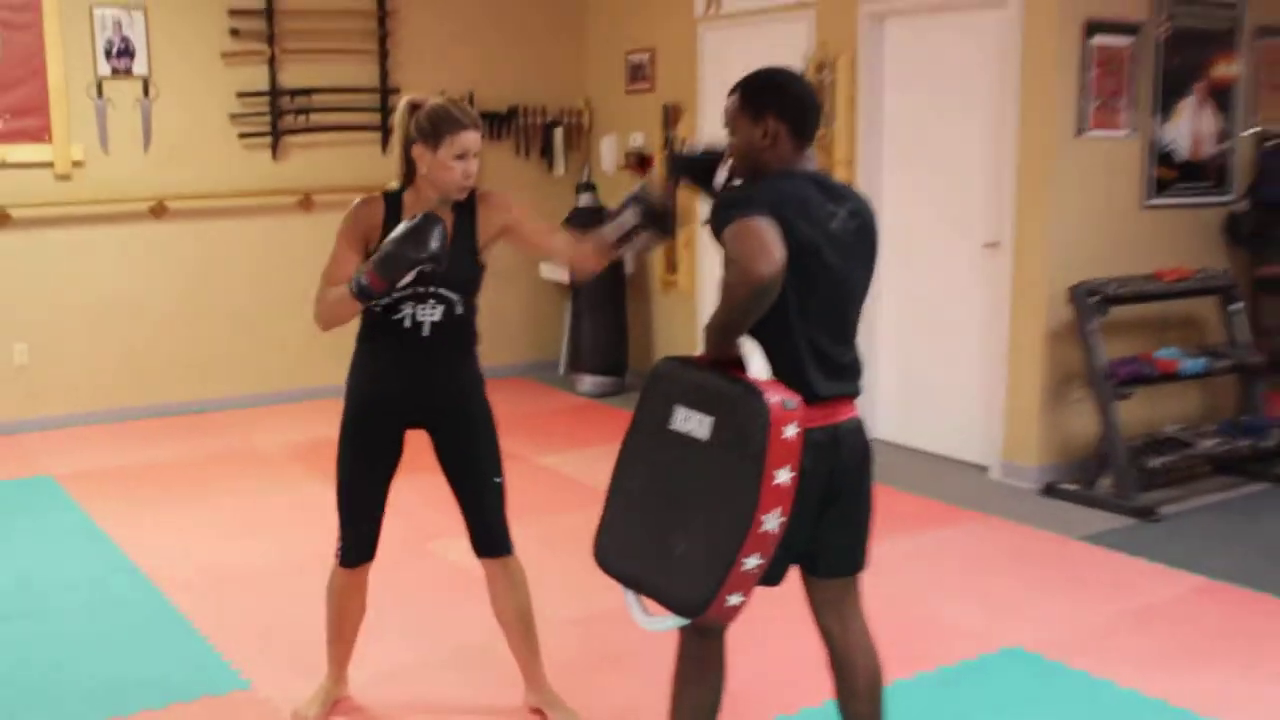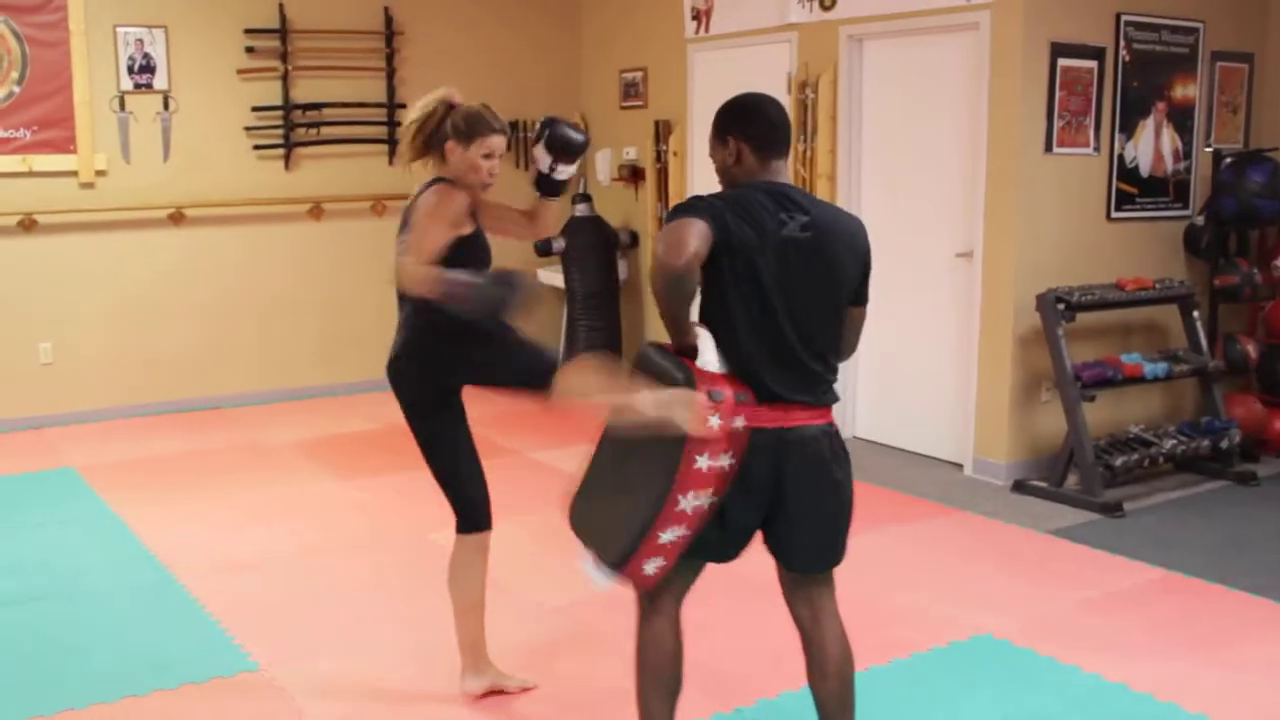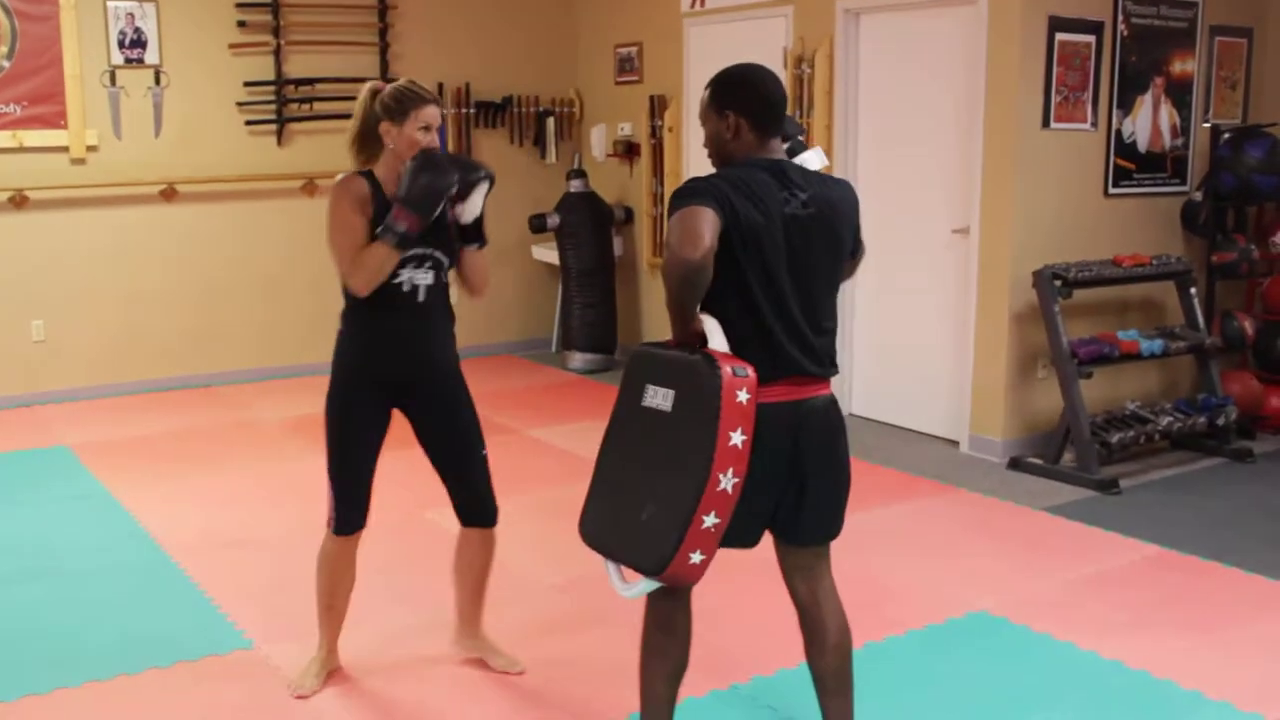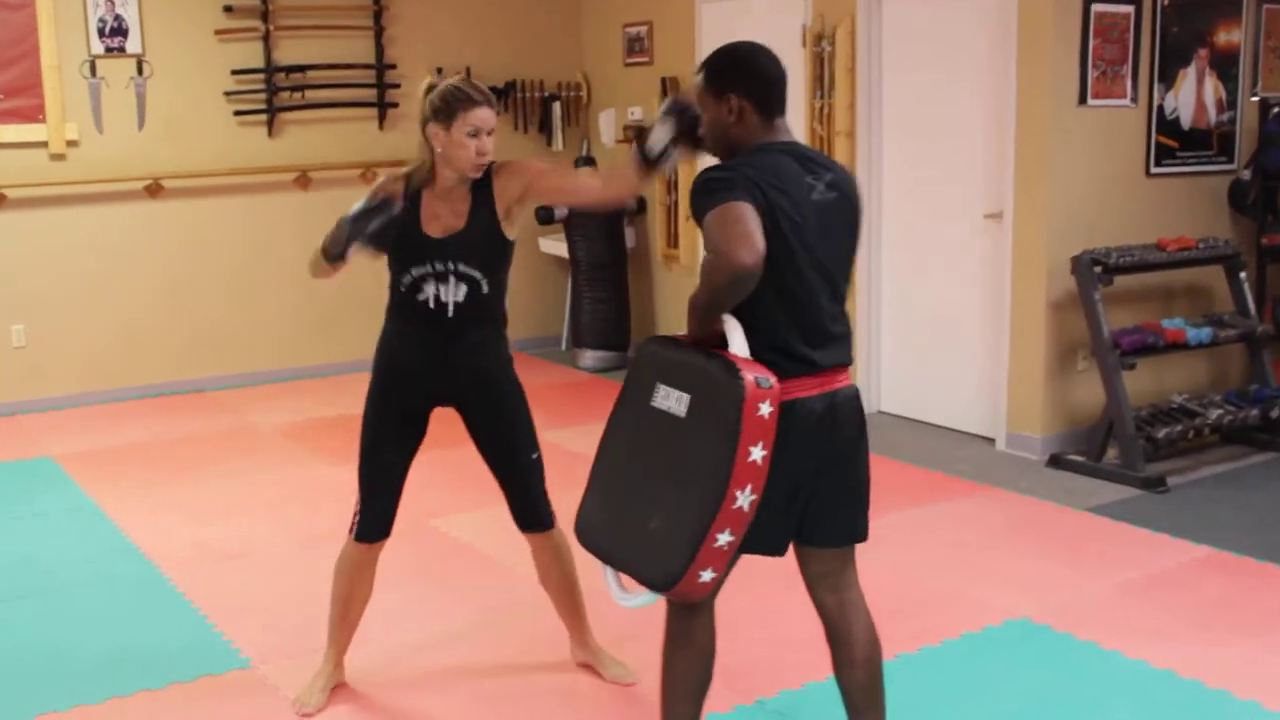
dt=0.5s
person 1, frame 1
left shoulder: (749, 202)
right shoulder: (858, 212)
left elbow: (760, 267)
left wrist: (718, 338)
right hip: (842, 434)
left knee: (705, 615)
right knee: (842, 615)
person 1, frame 2
left shoulder: (710, 213)
right shoulder: (847, 231)
left elbow: (675, 260)
right elbow: (845, 342)
left wrist: (681, 333)
right hip: (812, 438)
left knee: (661, 594)
right knee: (816, 607)
person 1, frame 3
left shoulder: (709, 194)
right shoulder: (839, 197)
left elbow: (690, 253)
left wrist: (683, 320)
right hip: (814, 413)
left knee: (670, 577)
right knee: (813, 583)
person 1, frame 4
left shoulder: (729, 182)
right shoulder: (839, 181)
left elbow: (742, 258)
left wrist: (699, 316)
right hip: (835, 406)
right knee: (838, 590)
person 2, frame 1
left shoulder: (488, 213)
right shoulder: (371, 214)
left elbow: (579, 256)
right elbow: (324, 314)
right wrist: (378, 274)
left hip: (456, 392)
right hip: (379, 392)
left knee: (494, 546)
right knee: (355, 553)
person 2, frame 2
left shoulder: (463, 201)
right shoulder: (443, 198)
left elbow: (534, 228)
right elbow: (409, 270)
left wrist: (554, 175)
right wrist: (465, 290)
left hip: (419, 368)
right hip: (442, 347)
left knee: (474, 522)
right knee: (554, 373)
left ankle: (475, 667)
person 2, frame 3
left shoulder: (439, 185)
right shoulder: (353, 191)
left elbow: (477, 285)
right elbow: (359, 280)
left wrist: (469, 217)
right wrist: (408, 213)
left hip: (434, 365)
right hip: (363, 368)
left knee: (480, 511)
right knee: (347, 519)
left ankle: (470, 632)
right ankle: (326, 651)
person 2, frame 4
left shoulder: (508, 185)
right shoulder: (397, 193)
left elbow: (610, 189)
right elbow: (320, 266)
left wrist: (659, 145)
right wrist: (342, 240)
left hip: (484, 370)
right hip: (403, 371)
left knee: (537, 518)
right knee: (370, 527)
left ankle: (584, 642)
right ankle: (331, 666)
